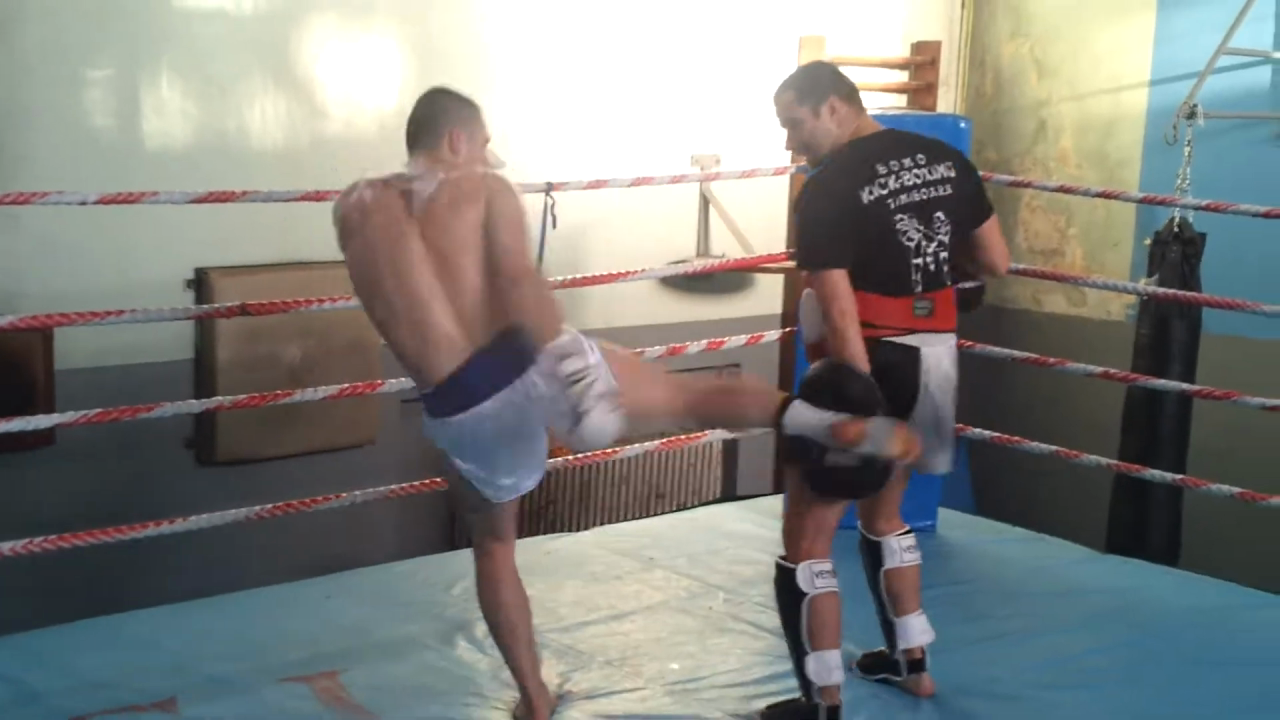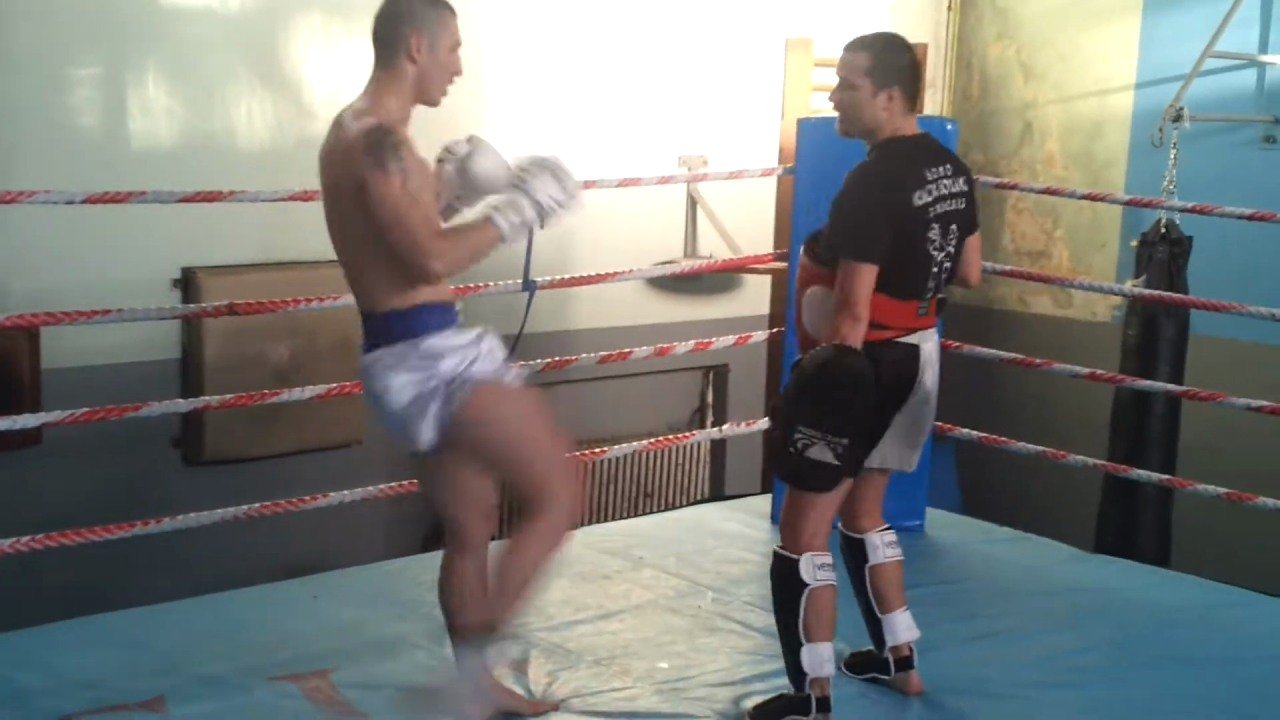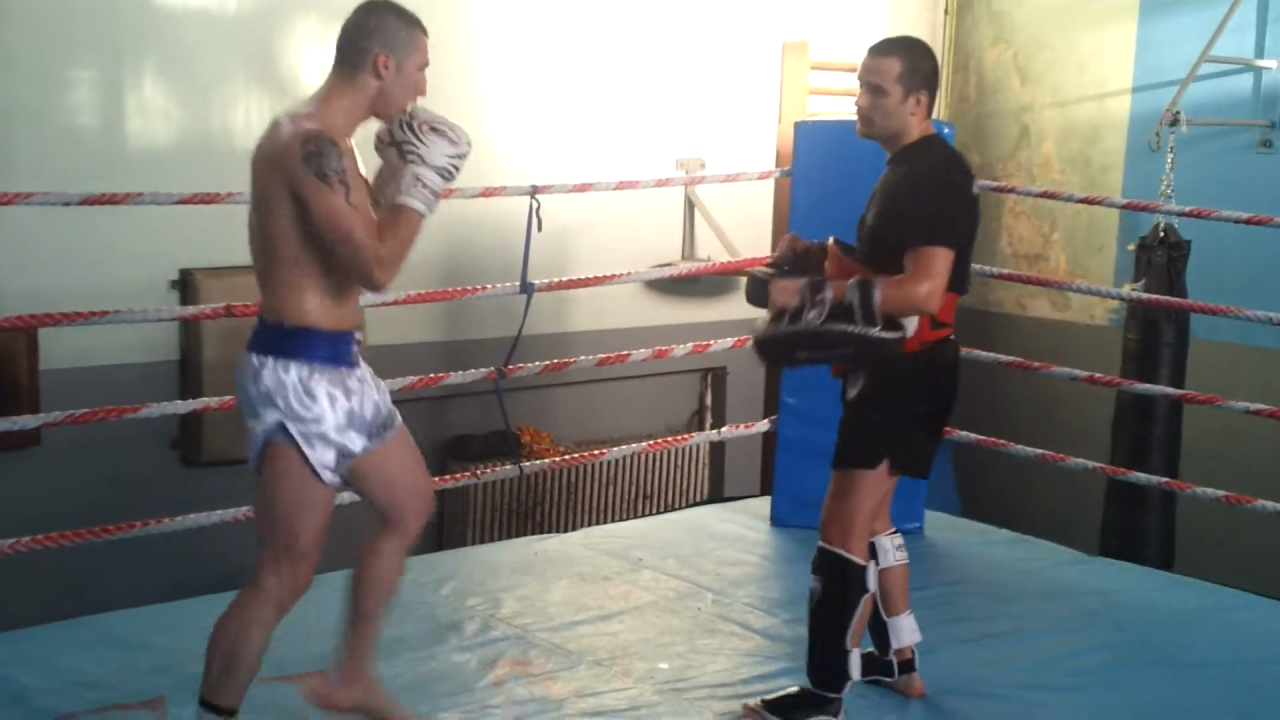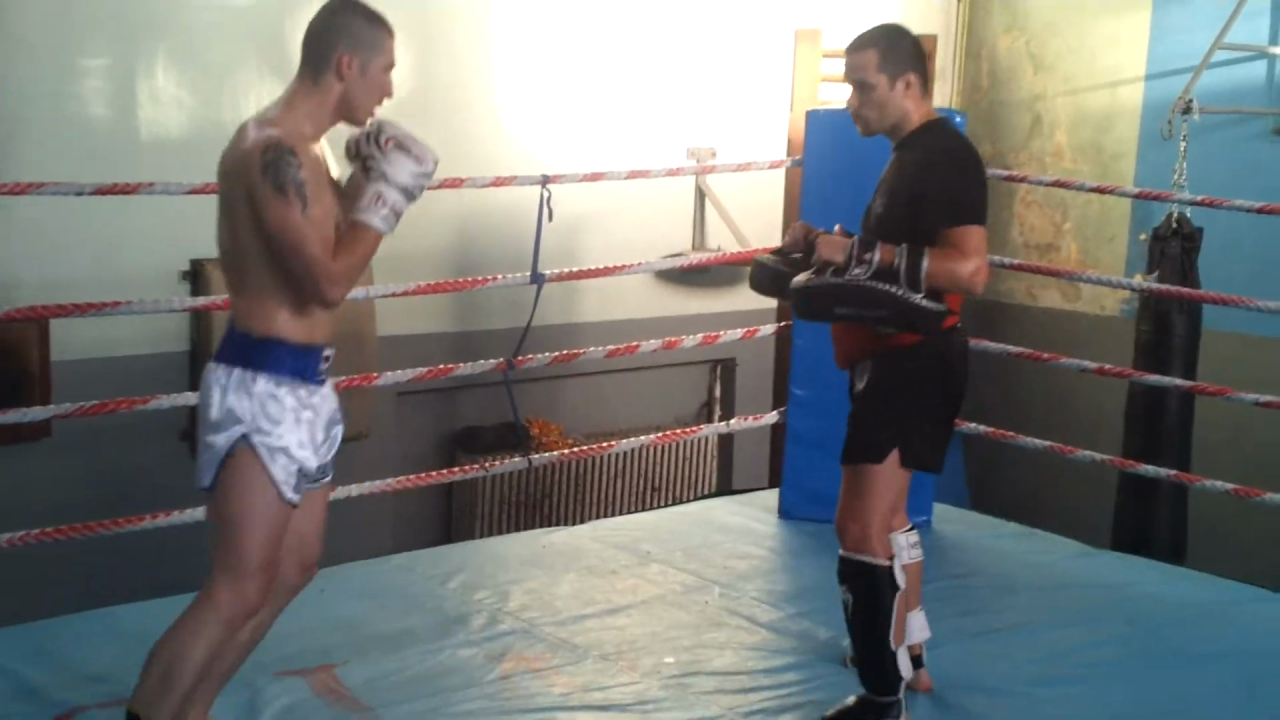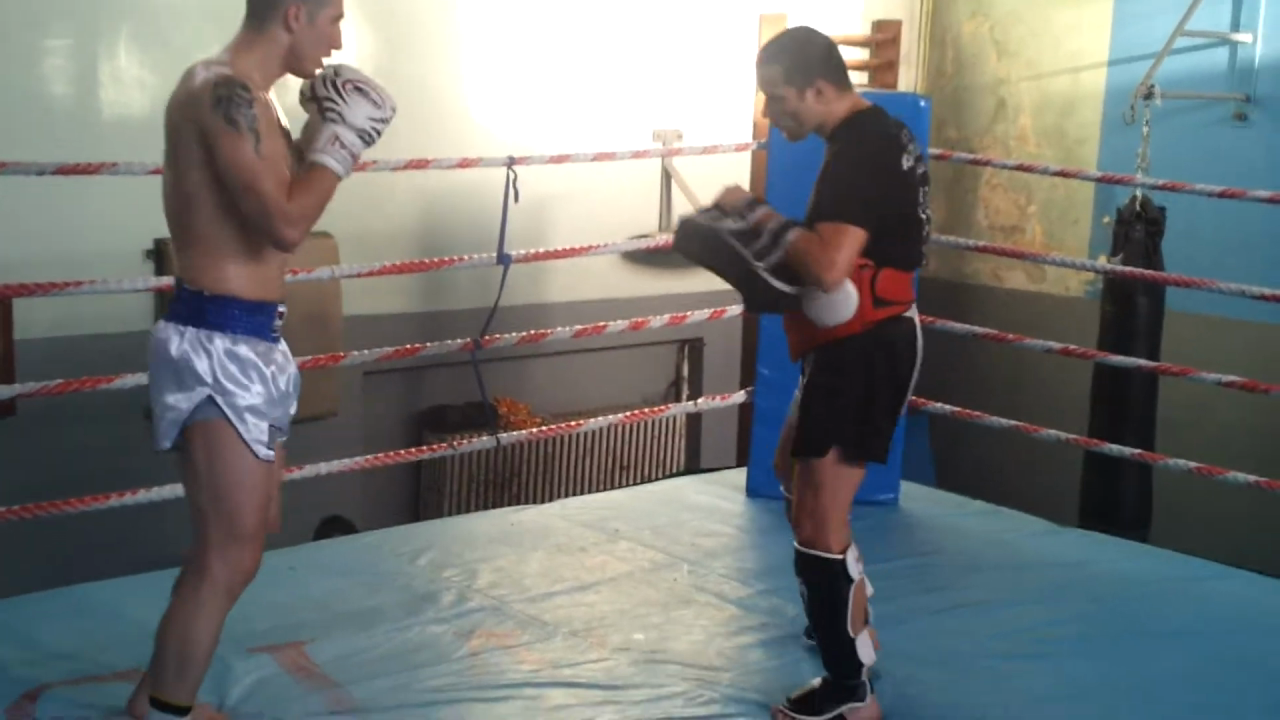
dt=0.3s
person 1, frame 1
left shoulder: (353, 206)
right shoulder: (481, 190)
right elbow: (521, 280)
right wrist: (573, 359)
left hip: (459, 416)
right hip: (522, 372)
left knee: (492, 546)
right knee: (696, 389)
right ankle: (827, 425)
person 1, frame 2
left shoulder: (357, 134)
right shoulder: (379, 136)
right elbow: (430, 259)
left wrist: (455, 182)
right wrist: (519, 207)
left hip: (408, 354)
right hip: (428, 349)
left knee: (471, 532)
right knee: (558, 497)
person 1, frame 3
left shoulder: (316, 141)
right shoulder: (310, 146)
right elbow: (373, 266)
left wrist: (396, 174)
right wrist: (424, 180)
left hip: (337, 368)
right hip: (300, 377)
left knee: (411, 505)
right knee: (285, 575)
person 1, frame 4
left shoulder: (294, 150)
right shoulder: (275, 153)
right elbow: (329, 285)
left wrist: (365, 186)
right wrist: (390, 195)
left hip: (299, 381)
right hip: (264, 387)
left knee: (292, 568)
right knee: (236, 592)
person 1, frame 5
left shoulder: (238, 92)
right shoulder: (226, 93)
left elbow: (269, 200)
right elbow: (285, 225)
left wrist: (321, 130)
right wrist: (345, 136)
left hip: (243, 338)
right hip: (220, 342)
left knee: (246, 535)
right knee: (229, 557)
person 2, frame 1
left shoulder: (828, 187)
right shoulder: (946, 160)
left elbow: (837, 307)
right elbow: (995, 261)
left wrist: (857, 400)
left hip: (870, 366)
right hip: (936, 360)
left knee: (806, 538)
right knee: (883, 513)
right ankle: (911, 660)
person 2, frame 2
left shoulder: (872, 182)
right shoulder: (949, 168)
left elbow: (852, 304)
right elbow: (967, 273)
left wrist: (828, 392)
left hip: (868, 363)
right hip: (917, 358)
left knee: (803, 529)
right knee: (862, 510)
right ankle: (898, 658)
person 2, frame 3
left shoulder: (935, 173)
right shoulder: (907, 168)
left elbow: (922, 289)
left wrist: (810, 293)
right wrist: (821, 252)
left hip: (905, 372)
right hip: (886, 369)
left knee: (842, 531)
right knee: (871, 517)
right ankle: (898, 659)
person 2, frame 4
left shoulder: (945, 157)
right shoulder: (910, 155)
left elbow: (968, 269)
left wrist: (856, 253)
right wrist: (827, 242)
left hip: (912, 362)
right hip: (892, 358)
left knee: (860, 532)
right knee: (887, 513)
right ankle: (908, 653)
person 2, frame 5
left shoulder: (859, 153)
right shoulder: (876, 132)
left elbow: (828, 265)
left wrist: (753, 219)
right wrist: (785, 234)
left hip: (864, 351)
right hip: (858, 344)
left knee: (820, 523)
right knee: (794, 468)
right ankle: (850, 619)
